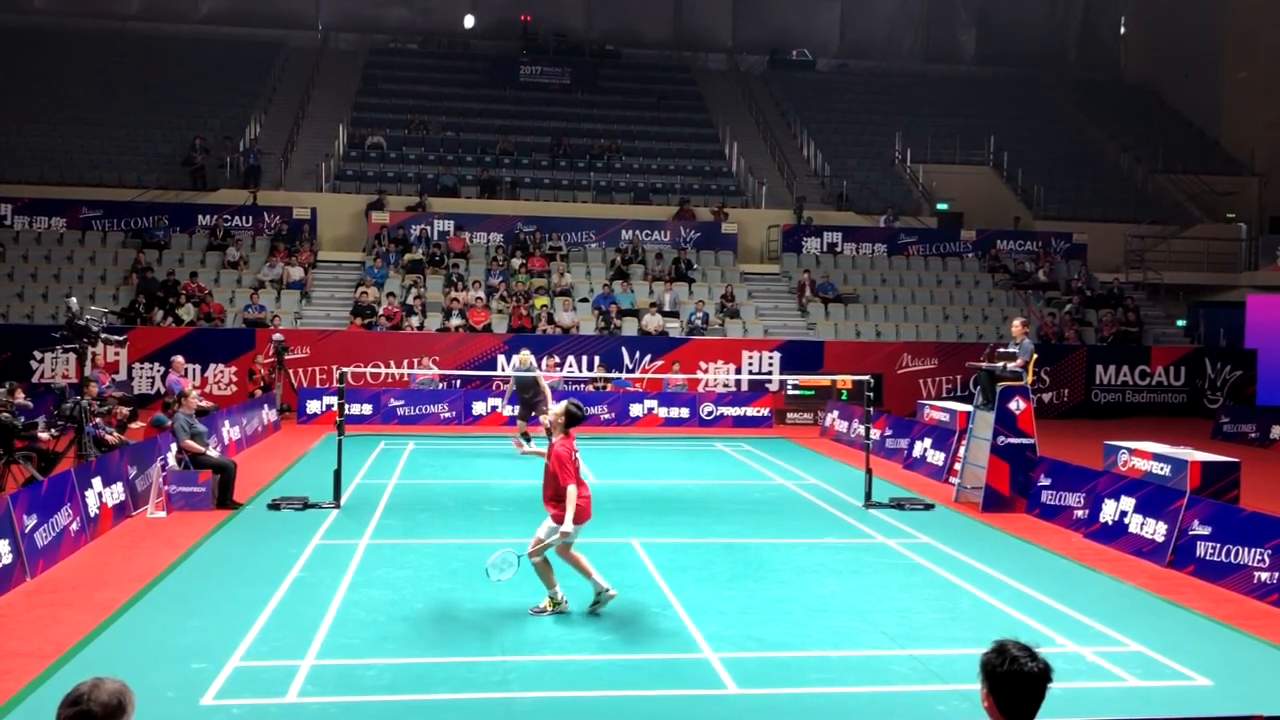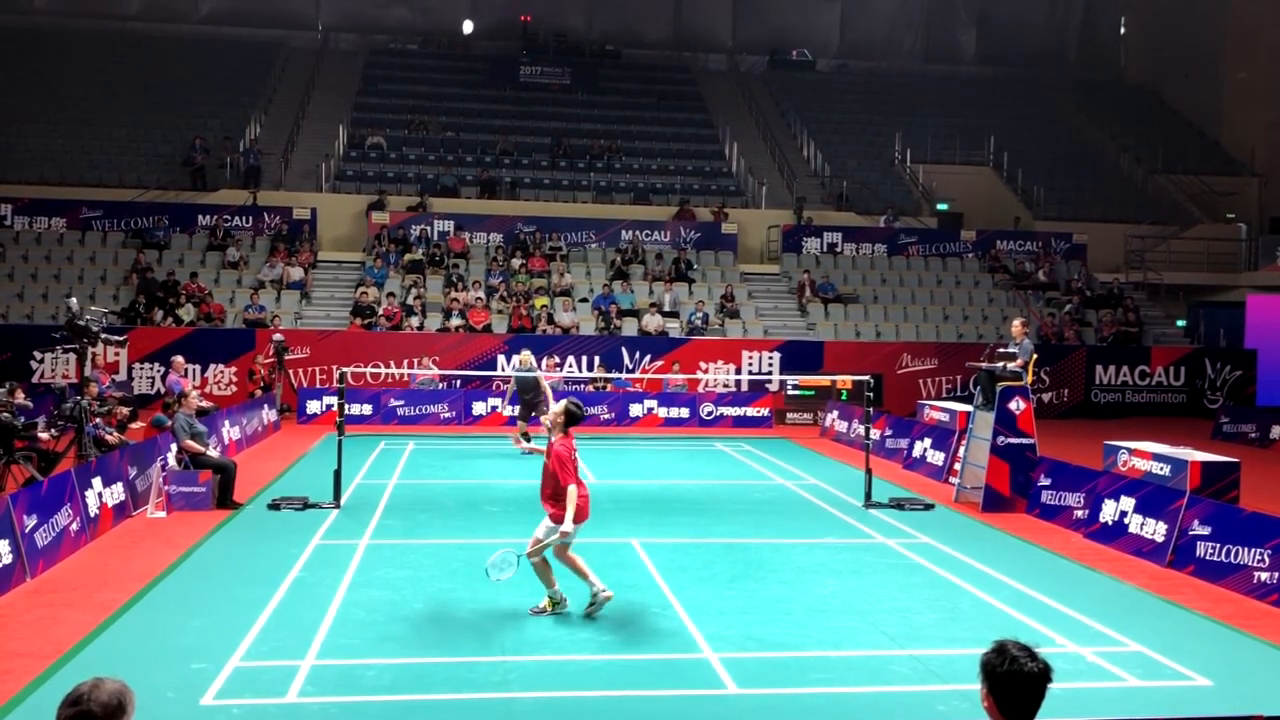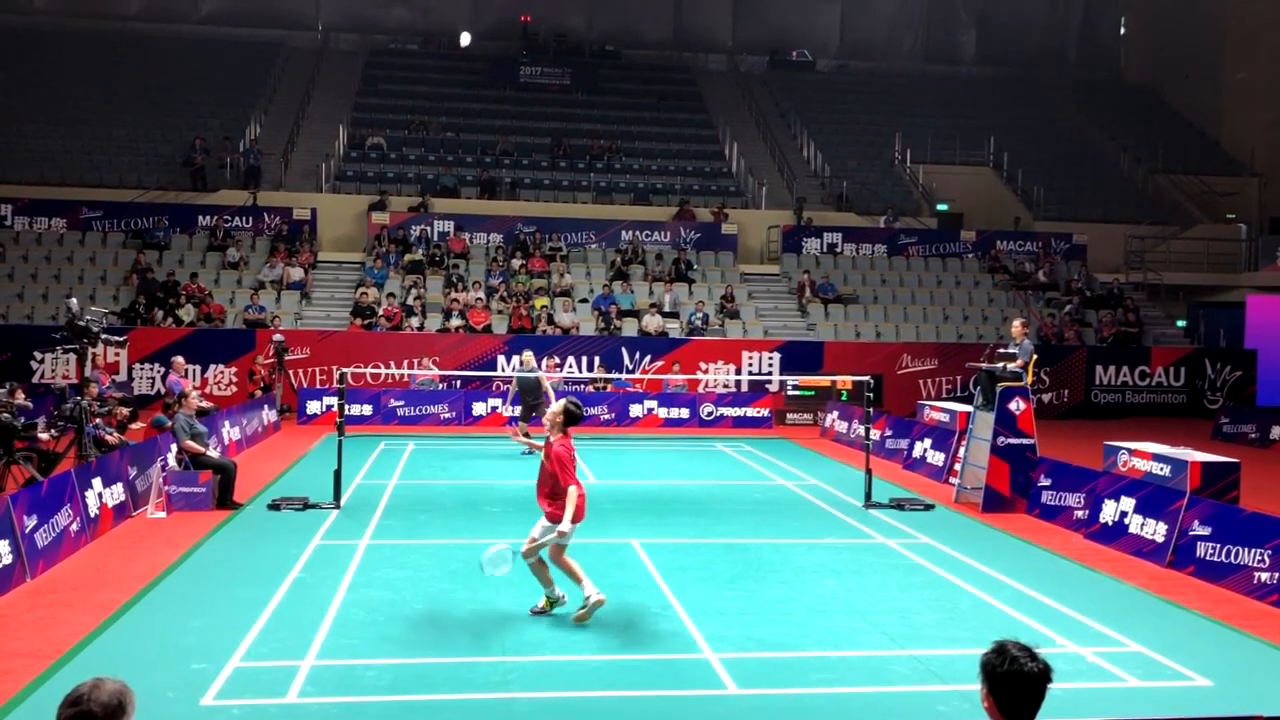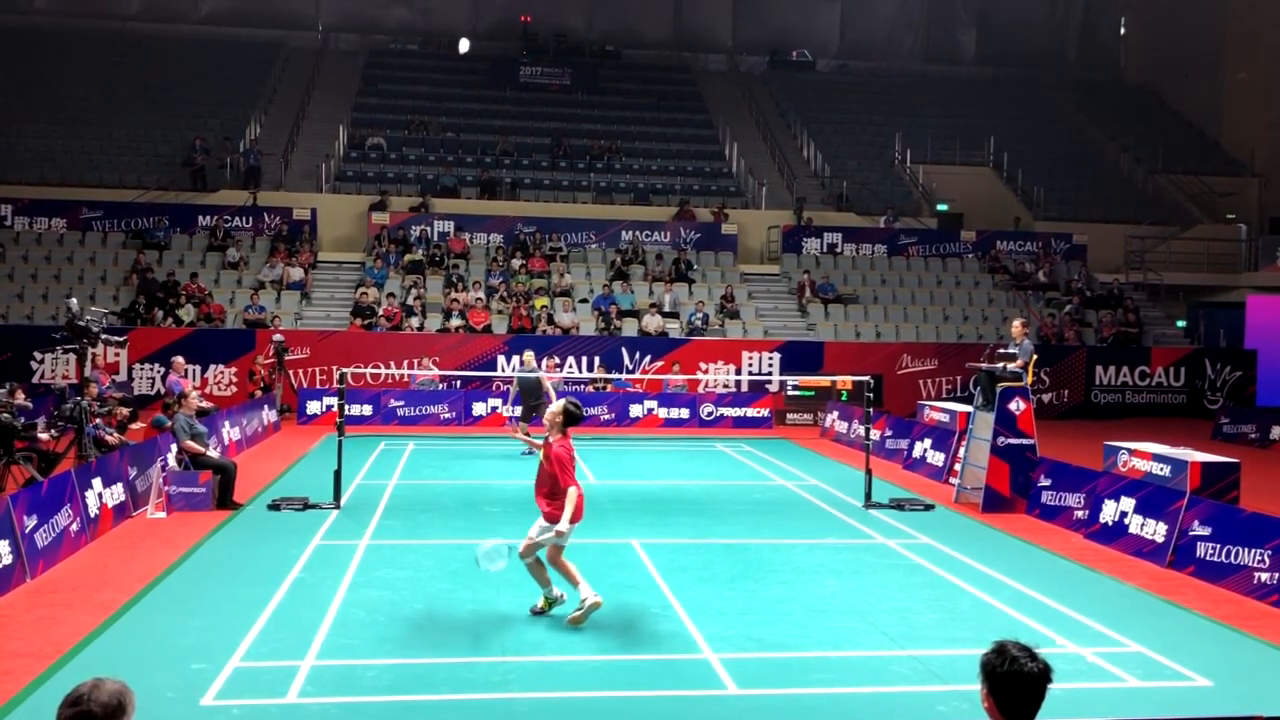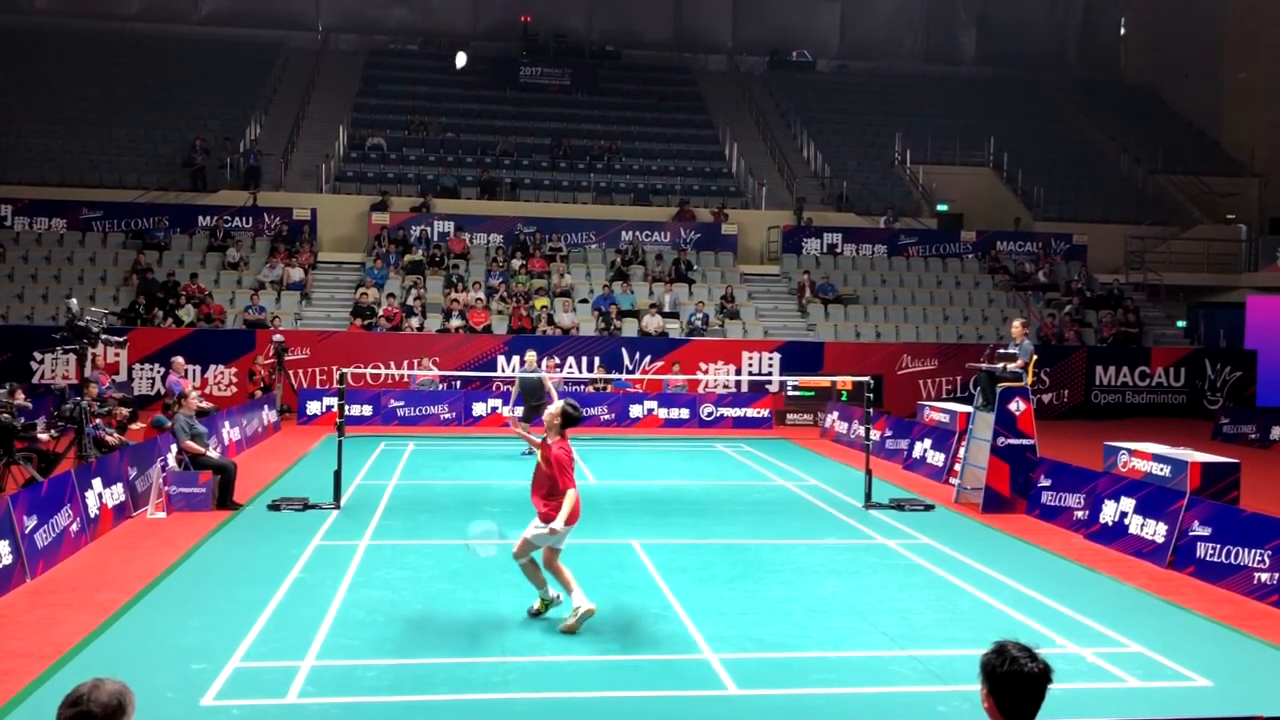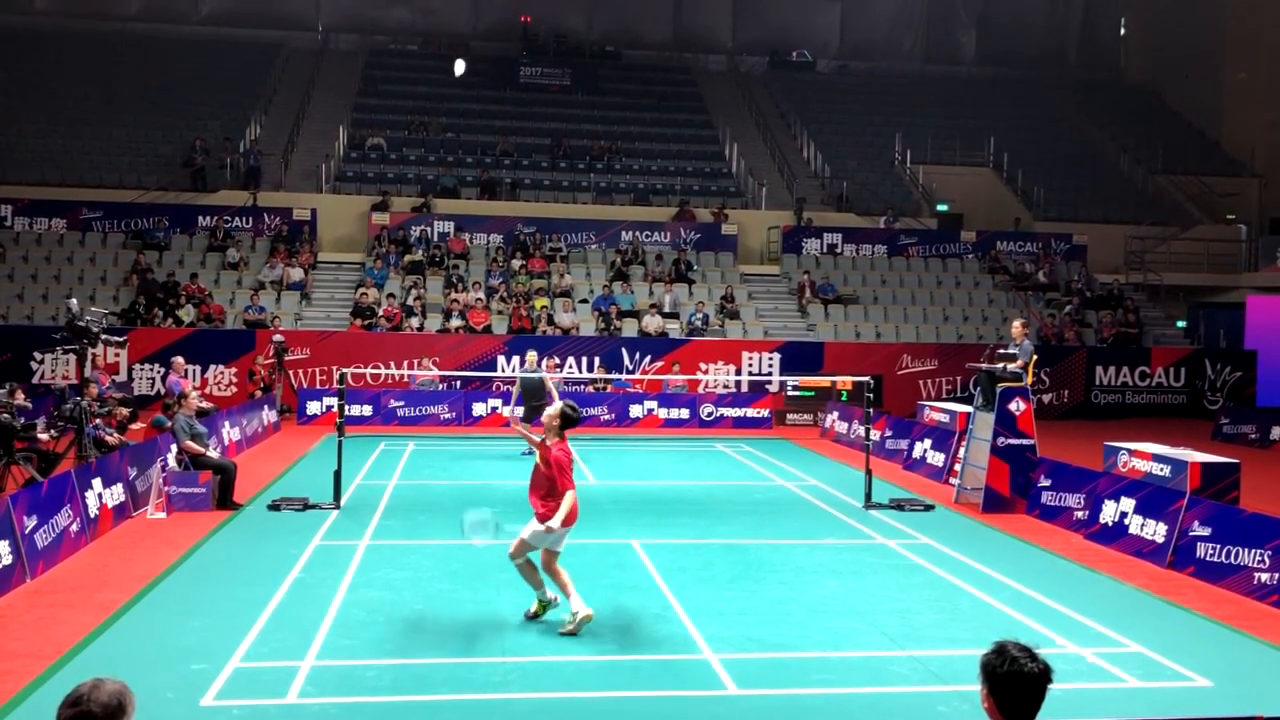
dt=0.1s
person 1, frame 1
left shoulder: (560, 449)
right shoulder: (565, 438)
left elbow: (571, 487)
left wrist: (567, 521)
right wrist: (530, 450)
left hip: (567, 511)
right hip: (580, 506)
left knee: (535, 551)
right knee: (564, 550)
left ankle: (556, 600)
right ankle: (601, 587)
person 1, frame 2
left shoulder: (560, 449)
right shoulder: (563, 437)
left elbow: (571, 487)
left wrist: (568, 521)
right wrist: (529, 446)
left hip: (564, 511)
right hip: (577, 507)
left knee: (534, 551)
right knee: (561, 552)
left ankle: (555, 599)
right ankle: (598, 589)
person 1, frame 3
left shoulder: (560, 450)
right shoulder: (556, 437)
left elbow: (571, 488)
left wrist: (566, 521)
right wrist: (525, 441)
left hip: (559, 511)
right hip: (562, 510)
left knee: (529, 552)
right knee: (557, 556)
left ankle: (553, 596)
right ankle: (590, 593)
person 1, frame 4
left shoulder: (559, 451)
right shoulder: (555, 437)
left elbow: (571, 488)
right elbow: (546, 450)
left wrist: (565, 521)
right wrist: (524, 438)
left hip: (557, 512)
right hip: (560, 510)
left knee: (526, 551)
right knee: (555, 557)
left ankle: (551, 596)
right ankle: (588, 595)
person 1, frame 5
left shoulder: (558, 453)
right shoulder: (552, 439)
left elbow: (571, 490)
right elbow: (542, 447)
left wrist: (560, 520)
right wrist: (523, 434)
left hip: (553, 514)
right hip: (555, 513)
left knee: (520, 553)
right knee: (551, 562)
left ankle: (547, 597)
right ankle: (581, 603)
person 1, frame 6
left shoulder: (558, 454)
right shoulder: (551, 440)
left elbow: (570, 492)
right elbow: (541, 447)
left wrist: (557, 519)
right wrist: (523, 432)
left hip: (551, 515)
right hip: (554, 515)
left knee: (516, 553)
right knee: (549, 565)
left ankle: (545, 598)
right ankle: (579, 608)
